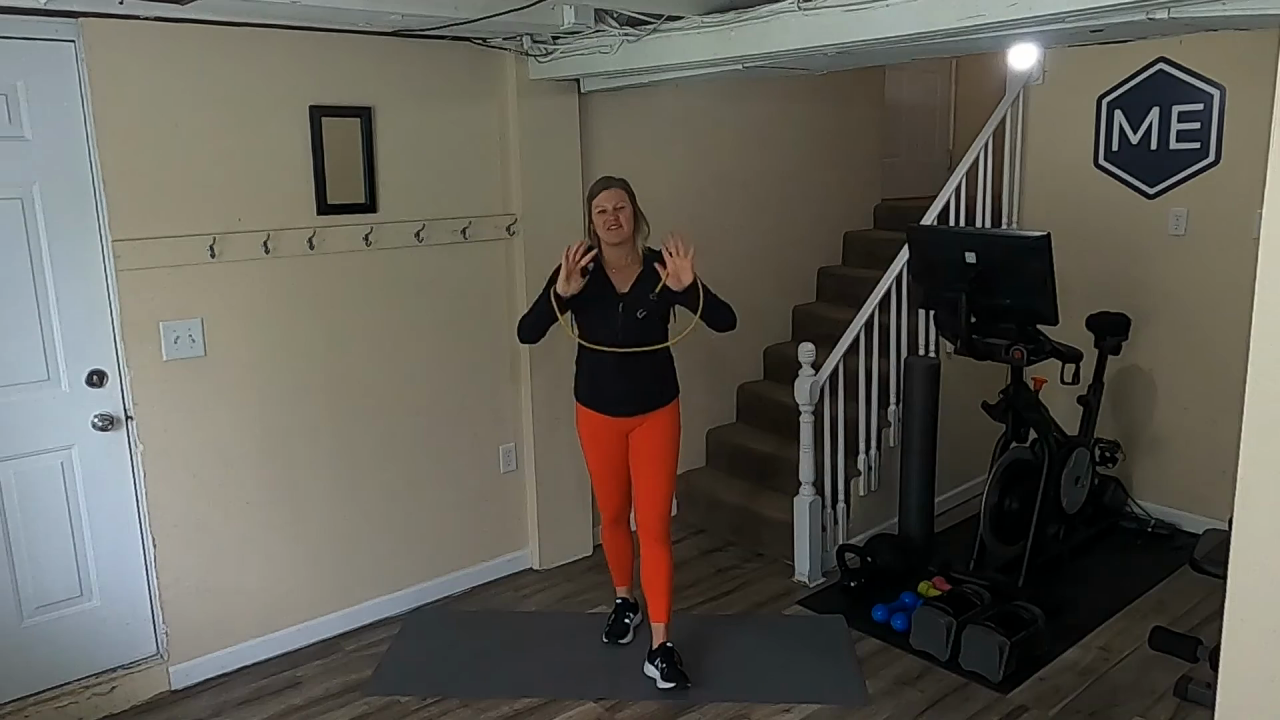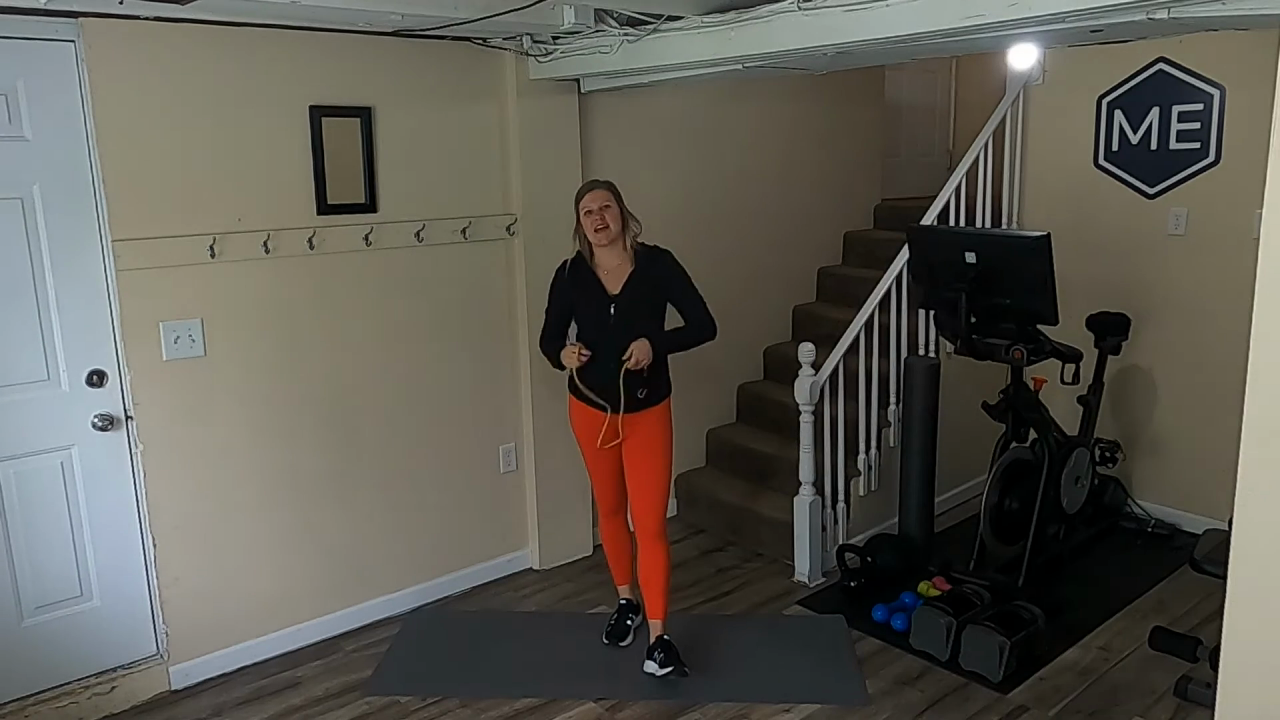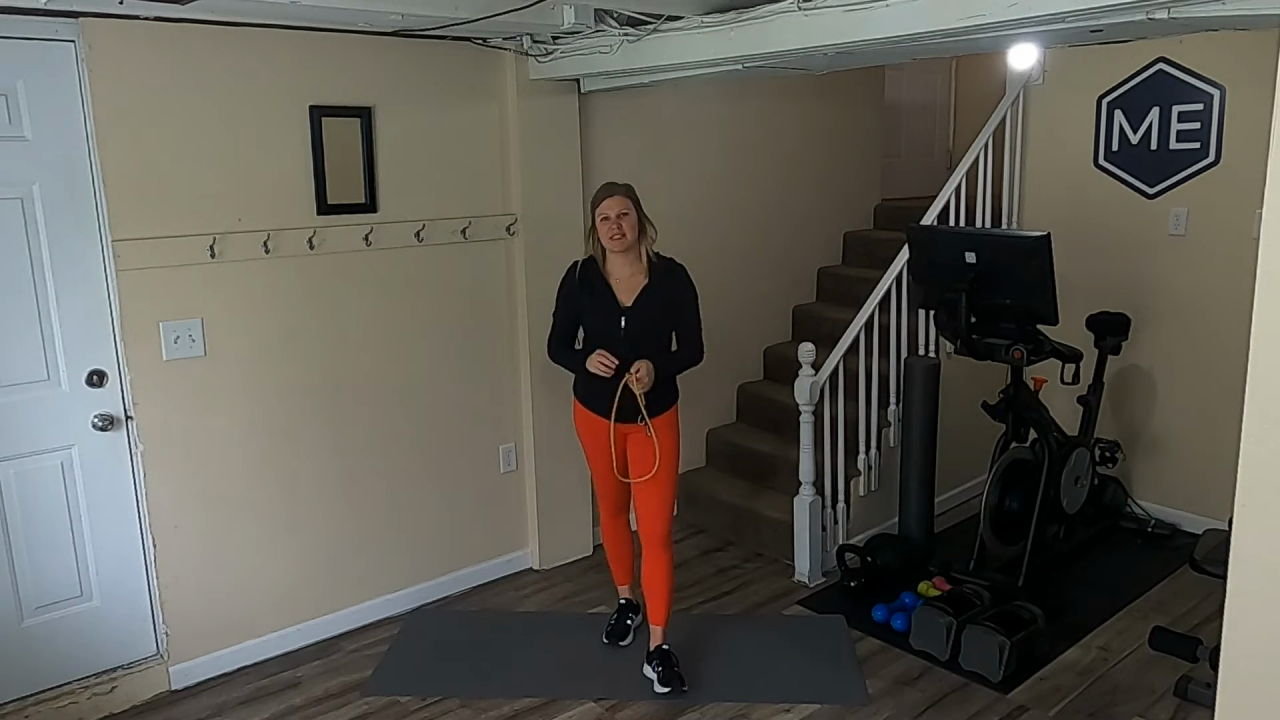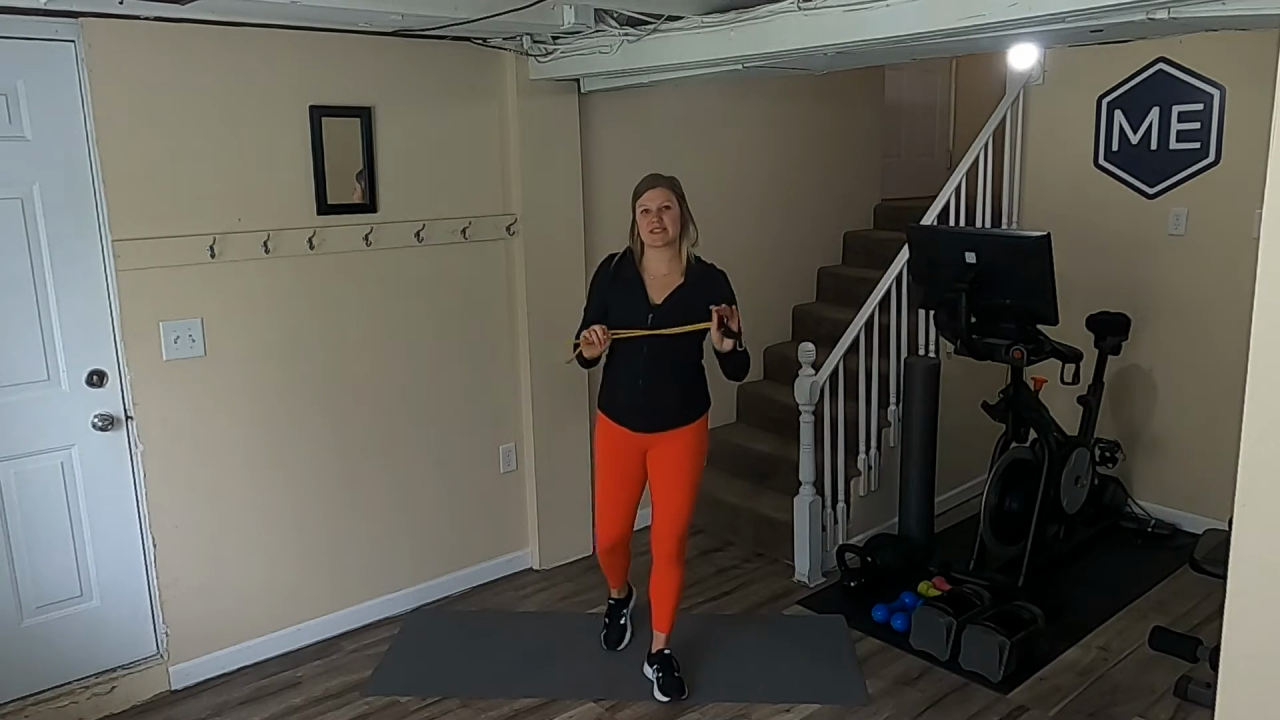
dt=0.7s
person 1, frame 1
left shoulder: (662, 265)
right shoulder: (580, 269)
left elbow: (726, 322)
right elbow: (527, 334)
left wrist: (688, 288)
right wrist: (560, 292)
left hip: (656, 413)
right hip: (597, 412)
left knee: (654, 527)
right knee: (613, 516)
left ankle: (660, 646)
right ankle: (624, 602)
person 1, frame 2
left shoulder: (657, 264)
right shoulder: (569, 275)
left elbow: (703, 326)
right elbow: (549, 339)
left wrist: (655, 343)
right wrist: (564, 352)
left hip: (647, 407)
right hip: (590, 405)
left knee: (650, 523)
right knee: (610, 508)
left ankle: (658, 640)
right ankle: (626, 603)
person 1, frame 3
left shoulder: (671, 276)
right shoulder: (580, 278)
left elbow: (692, 349)
right elbow: (557, 346)
left wrist: (656, 367)
right wrist: (586, 359)
left hip: (655, 416)
right hip: (596, 412)
left knee: (656, 530)
right knee: (613, 511)
left ankle: (658, 649)
right ankle: (626, 602)
person 1, frame 4
left shoulder: (709, 281)
right shoulder: (612, 272)
left elbow: (737, 372)
right elbow: (589, 349)
left wrist: (727, 344)
right wrist: (588, 350)
left hip: (681, 430)
right hip: (617, 424)
left knee: (669, 545)
right knee: (610, 534)
left ankle: (660, 652)
right ankle: (621, 596)
